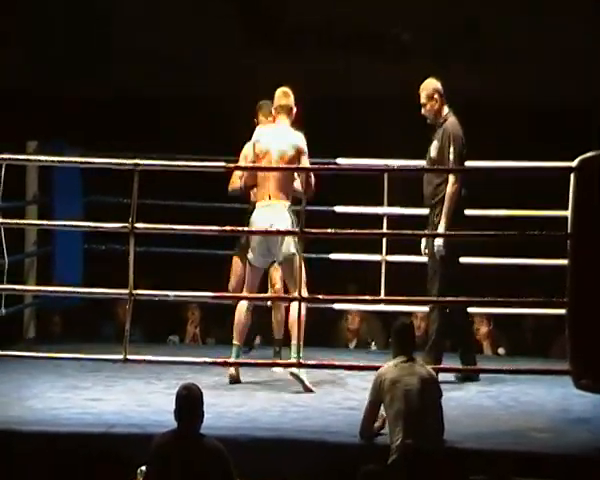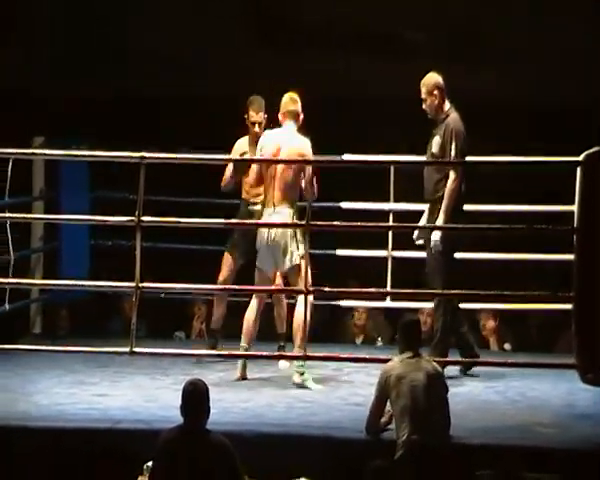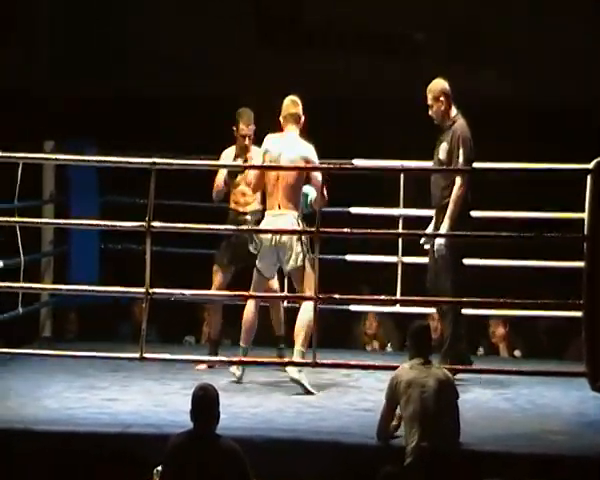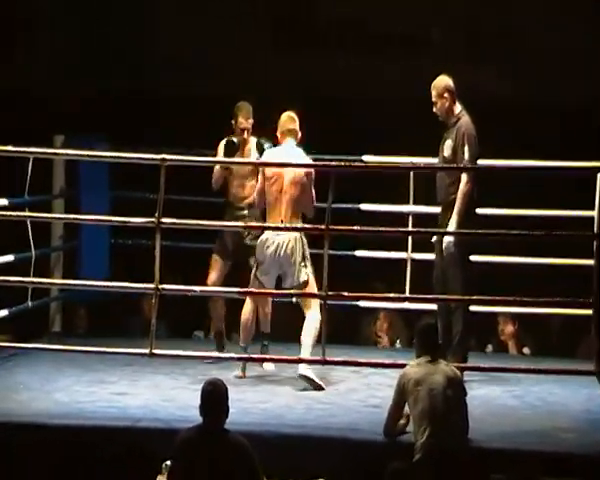
dt=0.2s
person 1, frame 1
left shoulder: (450, 129)
right shoulder: (442, 129)
left elbow: (454, 182)
left wrist: (442, 226)
left hip: (444, 221)
right hip: (438, 220)
left knee: (438, 293)
right knee: (452, 293)
left ankle: (431, 362)
right ankle: (468, 363)
person 1, frame 2
left shoulder: (453, 126)
right shoulder: (441, 125)
left elbow: (454, 178)
left wrist: (441, 221)
right wrist: (426, 217)
left hip: (445, 217)
right hip: (436, 214)
left knee: (441, 286)
right knee: (440, 284)
left ankle: (438, 357)
right ankle: (467, 350)
person 1, frame 3
left shoulder: (460, 131)
right shoulder: (446, 131)
left elbow: (461, 184)
left wrist: (446, 226)
left hip: (451, 224)
right hip: (442, 221)
left knee: (448, 292)
right knee: (436, 285)
left ankle: (449, 362)
right ankle: (459, 353)
person 1, frame 4
left shoulder: (464, 128)
right shoulder: (451, 128)
left elbow: (467, 180)
left wrist: (454, 223)
left hip: (457, 220)
right hip: (447, 216)
left knee: (457, 290)
right knee: (441, 284)
left ankle: (457, 359)
right ankle: (447, 351)
person 2, frame 1
left shoulder: (259, 134)
right shoulder: (297, 139)
left elbow: (246, 181)
right elbow: (308, 187)
right wrist: (302, 179)
left hip: (259, 215)
right hip: (282, 215)
left knee: (248, 293)
right knee: (298, 292)
left ankle: (234, 361)
right ankle: (296, 358)
person 2, frame 2
left shoulder: (267, 138)
right shoulder: (303, 144)
left elbow: (254, 179)
right elbow: (311, 194)
left hip: (266, 222)
right hip: (287, 221)
left knee: (258, 296)
right knee: (304, 294)
left ankle: (242, 362)
right ankle: (299, 369)
person 2, frame 3
left shoulder: (269, 141)
right shoulder: (306, 149)
left elbow: (252, 184)
right elbow: (320, 194)
right wrist: (314, 202)
left hip: (268, 225)
right hip: (291, 224)
left knee: (255, 296)
right knee: (308, 298)
left ankle: (241, 361)
right ankle: (297, 363)
person 2, frame 4
left shoulder: (267, 157)
right shoulder: (306, 163)
left elbow: (257, 200)
right elbow: (310, 210)
left hip: (269, 237)
right hip: (293, 238)
left knee: (254, 299)
right knee: (313, 308)
left ankle: (242, 363)
right ankle: (305, 362)
person 3, frame 1
right shoulder: (249, 148)
right elbow: (232, 188)
right wrist: (244, 184)
right hip: (254, 217)
left knee: (277, 290)
right knee: (235, 286)
left ankle: (277, 350)
person 3, frame 2
right shoulder: (240, 146)
right elbow: (225, 187)
right wrist: (235, 170)
right hip: (245, 215)
left knee: (276, 285)
right knee: (223, 281)
left ankle: (282, 345)
right ankle: (212, 342)
person 3, frame 3
left shoulder: (262, 156)
right shoulder: (227, 155)
right elbow: (216, 196)
right wrist: (228, 177)
left hip: (257, 224)
right hip: (233, 225)
left knee: (273, 290)
right knee: (216, 293)
left ankle: (281, 350)
right ankle: (213, 354)
person 3, frame 4
left shoulder: (259, 147)
right shoulder: (225, 146)
right elbow: (215, 184)
right wrist: (225, 158)
left hip: (253, 219)
right hip: (231, 219)
right knee: (212, 284)
right ankle: (219, 343)
person 4, frame 1
left shoulder: (383, 374)
right shoulder: (429, 374)
left elbow: (365, 432)
right elbow: (439, 428)
left wrist: (379, 425)
left hip: (403, 457)
right hip: (432, 456)
person 4, frame 2
left shoulder: (389, 370)
right shoulder: (435, 370)
left elbow: (371, 427)
right elbow: (446, 423)
left wrist: (386, 420)
left hip: (409, 452)
right hip: (439, 451)
person 4, frame 3
left shoulder: (399, 376)
right shoulder: (446, 376)
left elbow: (382, 433)
right elbow: (456, 430)
left wrist: (395, 423)
left hip: (418, 459)
right hip: (448, 459)
person 4, frame 4
left shoulder: (408, 374)
right shoulder: (454, 374)
left elbow: (389, 430)
right elbow: (464, 427)
left wrist: (404, 422)
left hip: (427, 455)
right hip: (457, 455)
